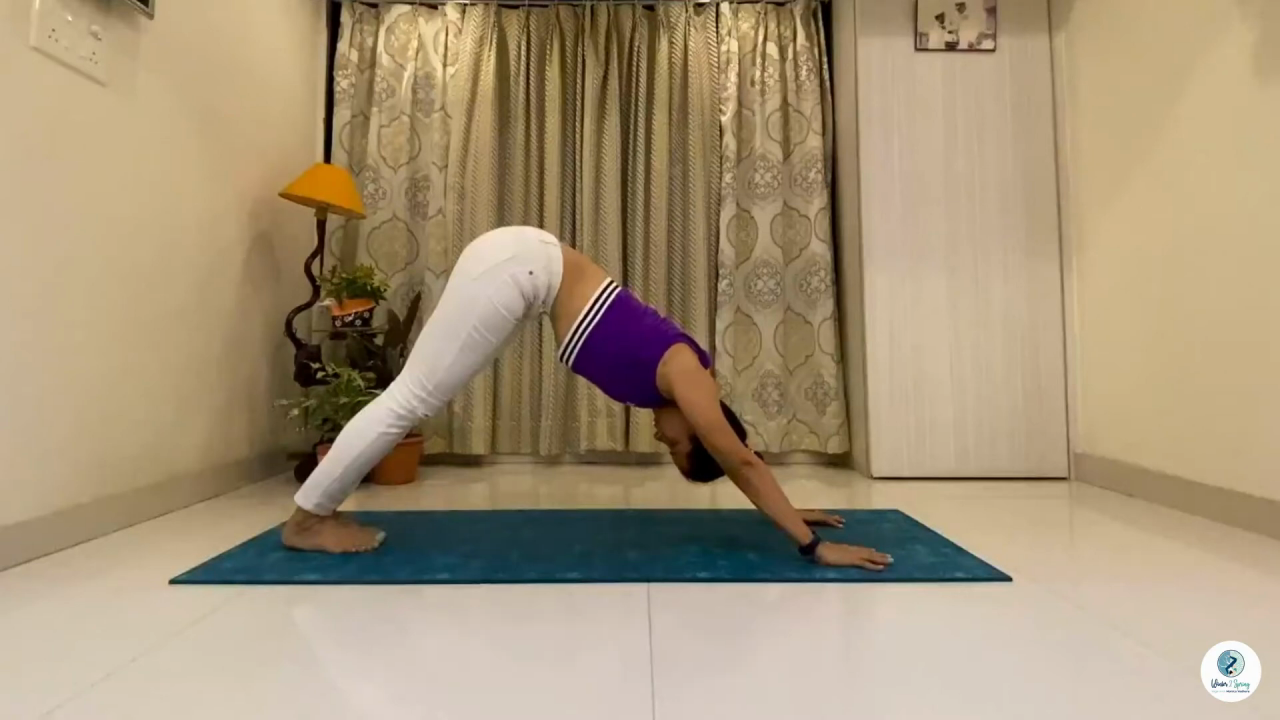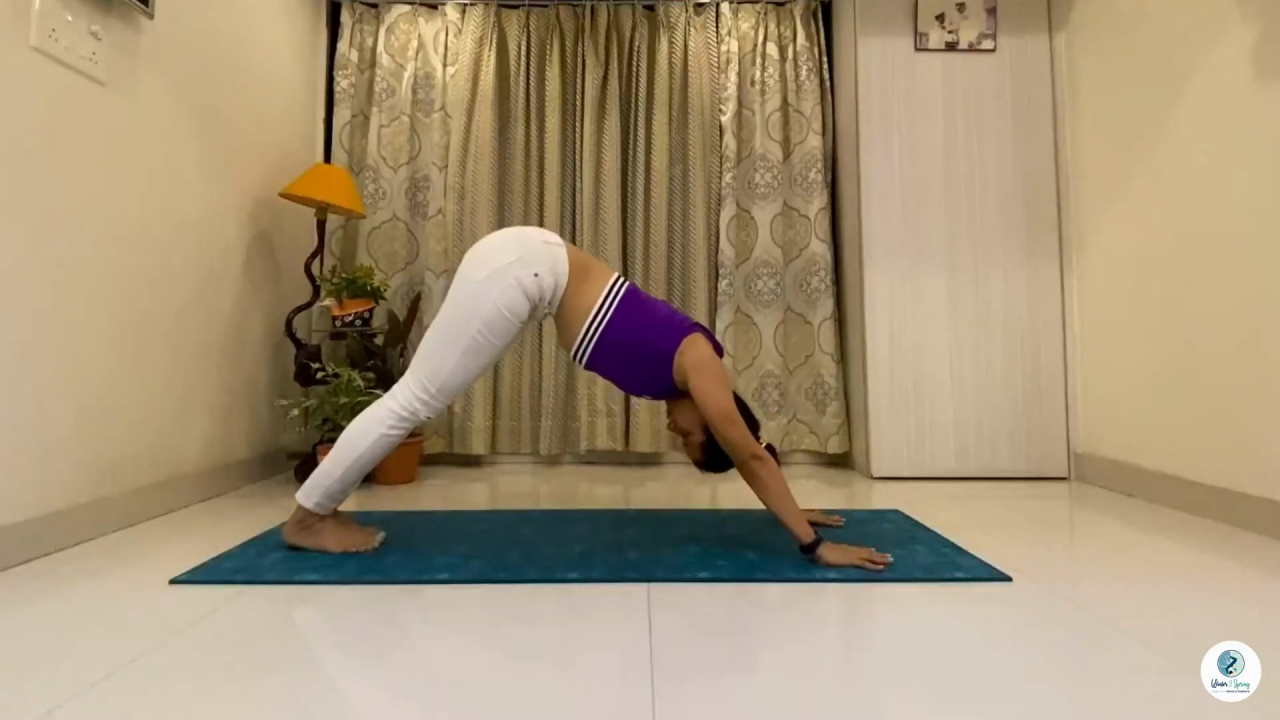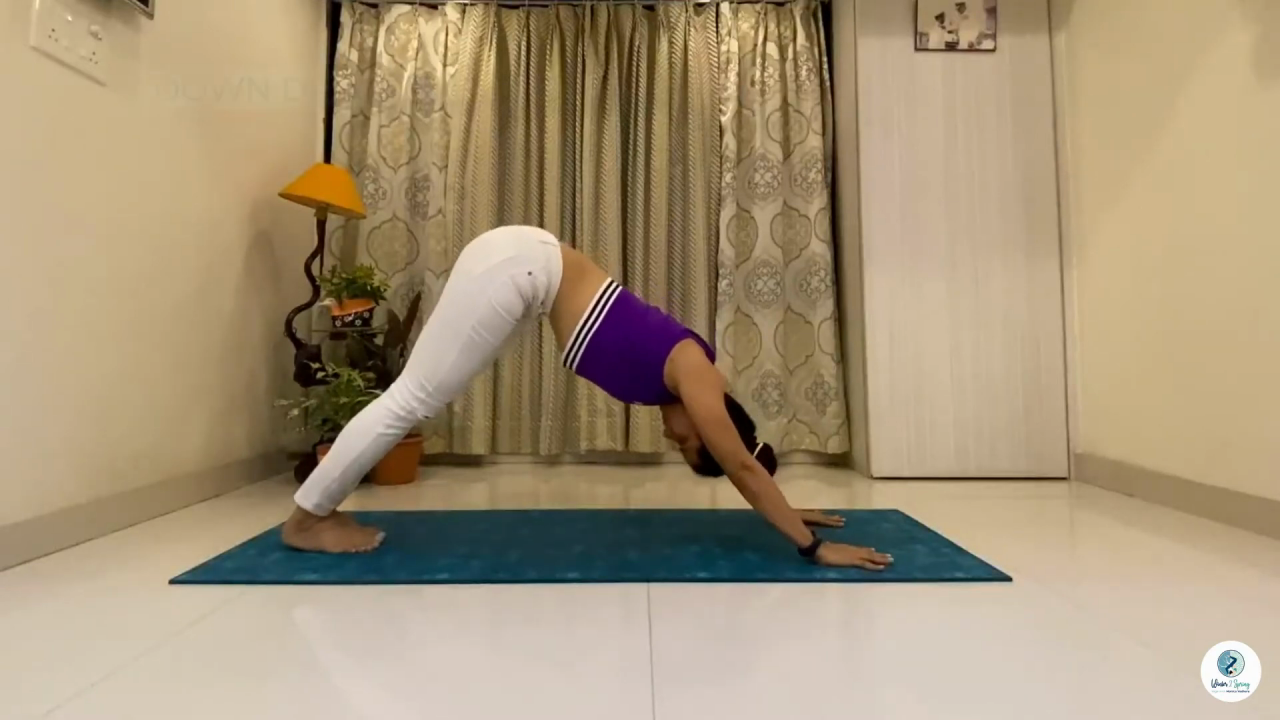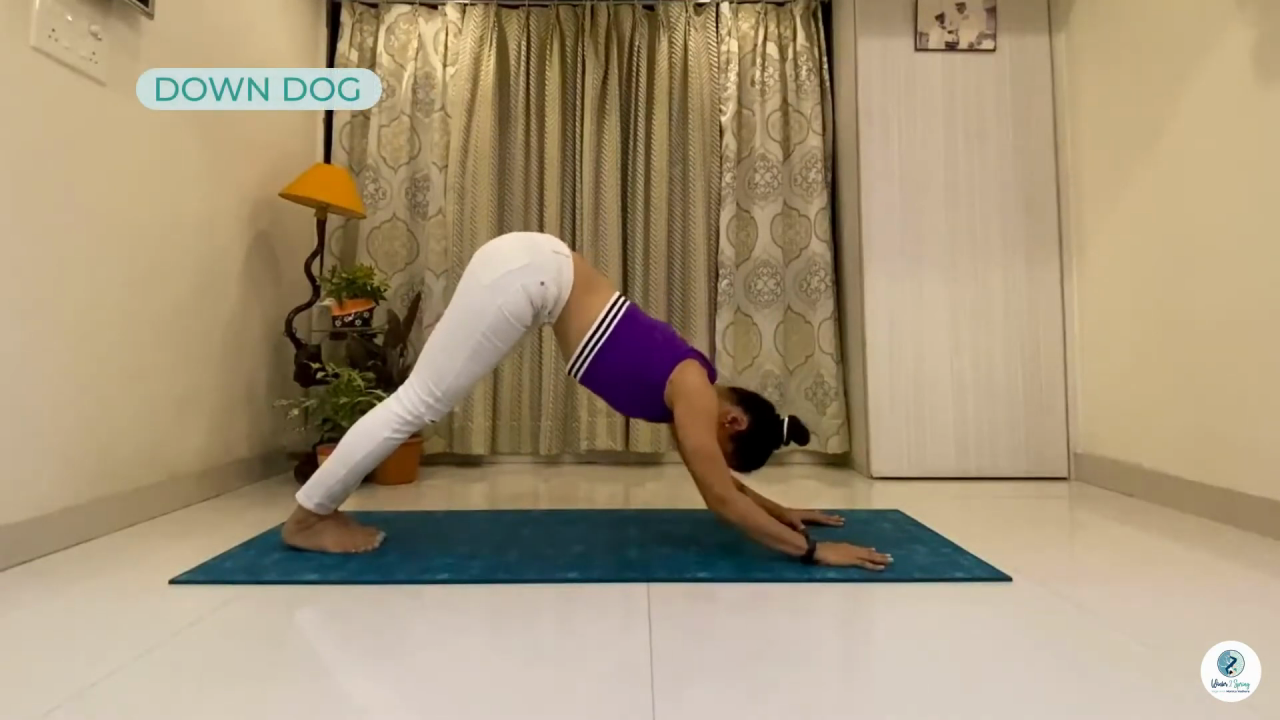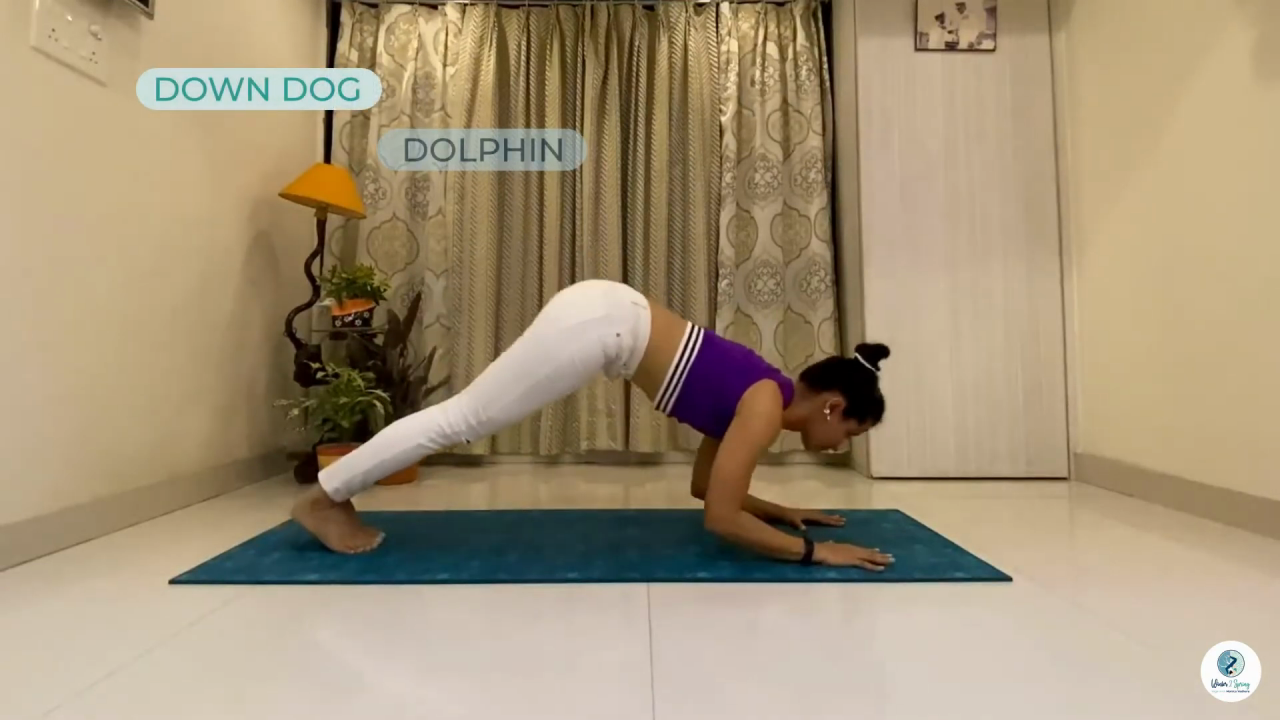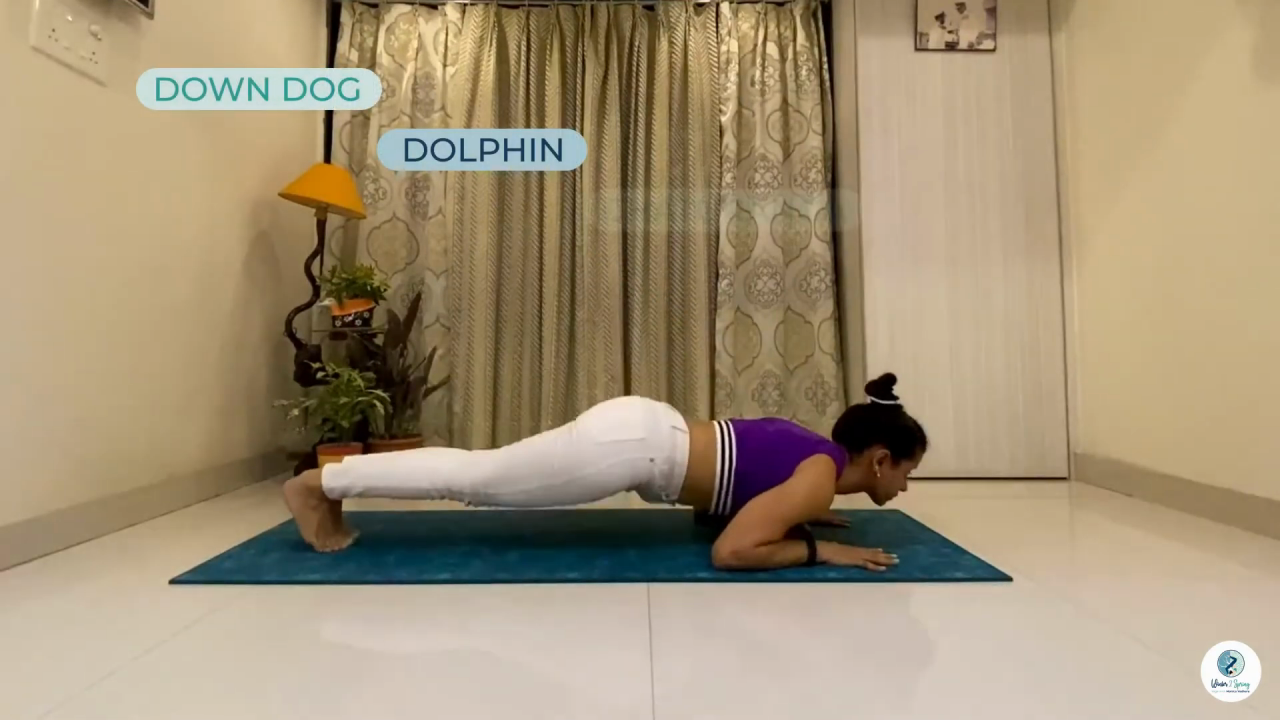
dt=0.7s
person 1, frame 1
left shoulder: (681, 372)
right shoulder: (682, 376)
left elbow: (739, 462)
right elbow: (740, 461)
left wrist: (788, 512)
right wrist: (813, 544)
left hip: (525, 262)
right hip: (519, 265)
left knee: (414, 398)
right knee: (413, 399)
left ankle: (322, 508)
right ankle: (307, 518)
person 1, frame 2
left shoulder: (690, 366)
right shoulder: (698, 367)
left elbow: (748, 457)
right elbow: (751, 455)
left wrist: (791, 512)
right wrist: (814, 544)
left hip: (528, 263)
right hip: (524, 267)
left knee: (415, 399)
right knee: (417, 400)
left ankle: (322, 505)
right ankle: (308, 516)
person 1, frame 3
left shoulder: (686, 369)
right shoulder: (691, 373)
left elbow: (742, 467)
right elbow: (741, 466)
left wrist: (781, 511)
right wrist: (814, 547)
left hip: (525, 263)
right hip: (517, 267)
left knee: (413, 399)
right knee: (412, 400)
left ankle: (322, 506)
right ankle: (306, 518)
person 1, frame 4
left shoulder: (688, 387)
right shoulder: (692, 393)
left elbow: (717, 483)
right elbow: (721, 499)
left wrist: (780, 512)
right wrist: (810, 550)
left hip: (534, 266)
right hip: (527, 273)
left knee: (419, 402)
right knee: (421, 403)
left ankle: (323, 506)
right ankle: (308, 516)
person 1, frame 5
left shoulder: (755, 397)
right shoulder: (769, 404)
left elbow: (707, 488)
right elbow: (722, 517)
left wrist: (781, 511)
right wrist: (813, 549)
left hip: (608, 312)
right hip: (599, 320)
left knee: (467, 416)
right knee: (467, 417)
left ankle: (336, 495)
right ankle: (324, 496)
person 1, frame 6
left shoulder: (806, 450)
right shoulder: (821, 479)
left elbow: (726, 508)
right elbow: (732, 552)
left wrist: (797, 519)
right wrist: (819, 550)
left hip: (640, 424)
right hip: (636, 444)
left knee: (477, 472)
right knee: (475, 479)
left ankle: (331, 482)
right ankle: (320, 483)
